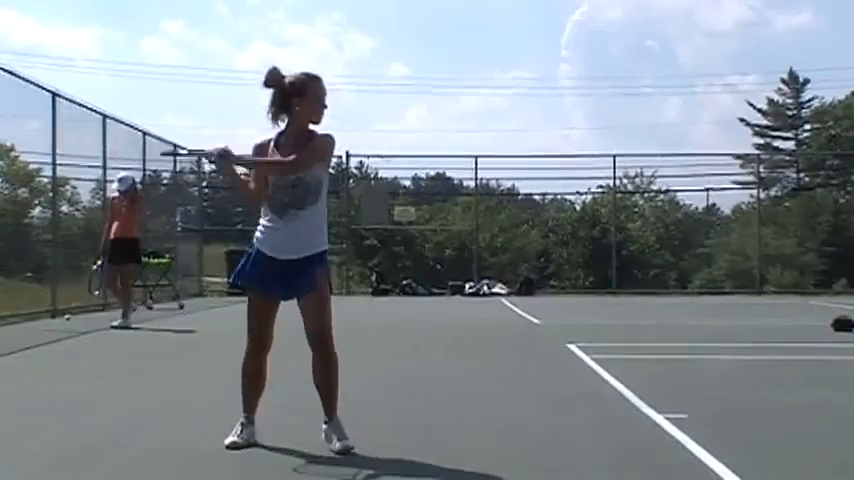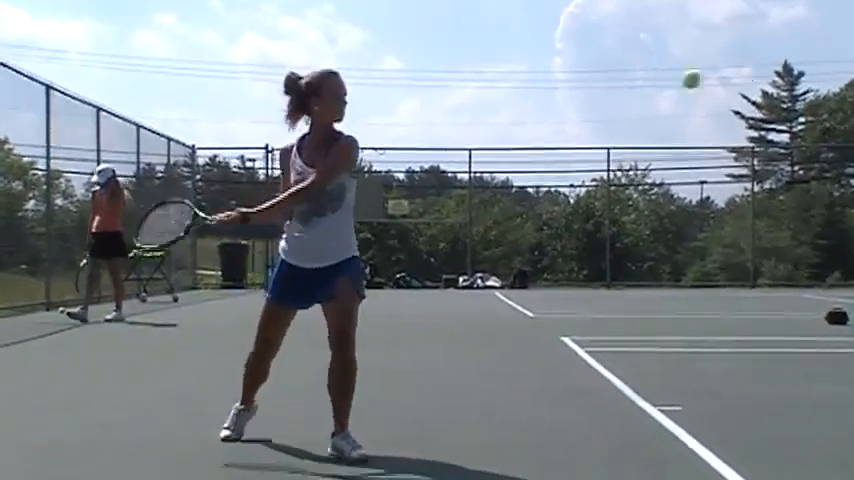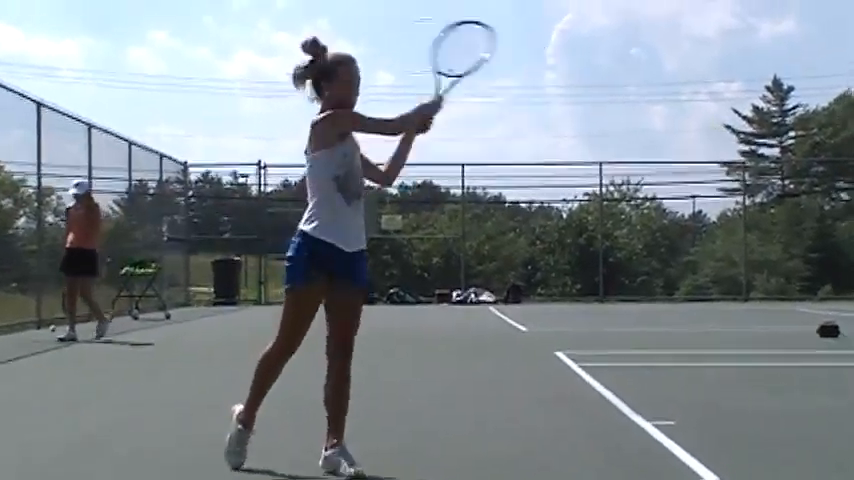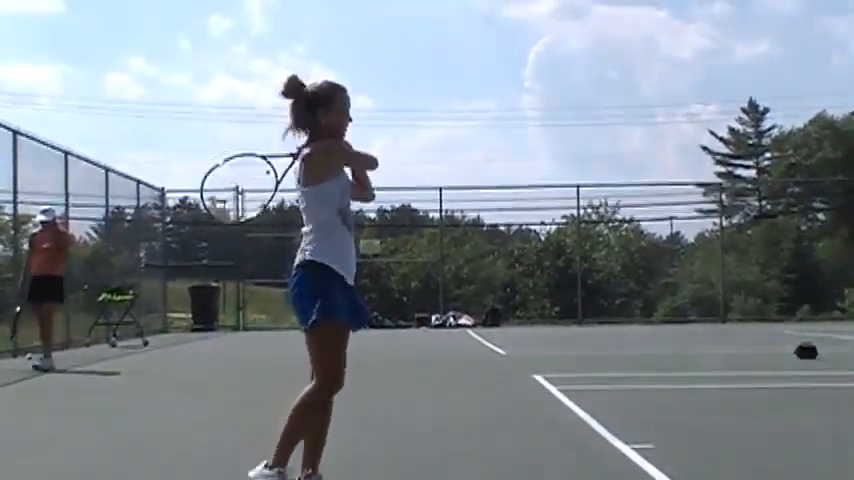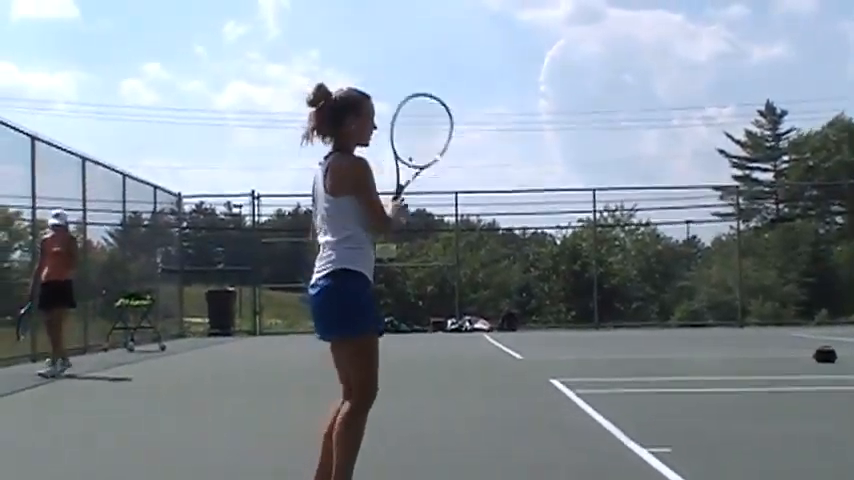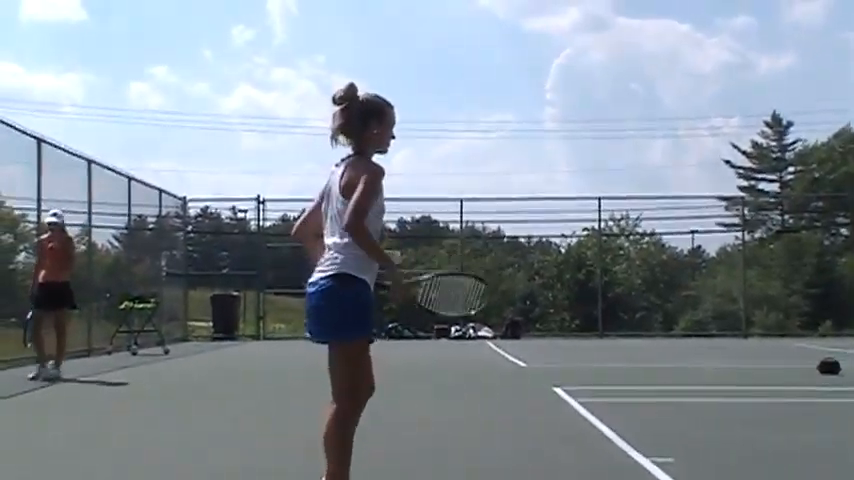
dt=0.3s
person 1, frame 1
left shoulder: (322, 144)
right shoulder: (265, 147)
left elbow: (294, 162)
right elbow: (257, 196)
left wrist: (234, 161)
right wrist: (231, 172)
left hip: (309, 256)
right hip: (268, 255)
left knee: (321, 339)
right knee: (257, 343)
left ankle: (332, 421)
right ankle: (248, 421)
person 1, frame 2
left shoulder: (348, 147)
right shoulder: (291, 151)
left elbow: (310, 189)
right elbow: (286, 208)
left wrist: (252, 214)
right wrist: (250, 215)
left hip: (339, 263)
right hip: (294, 262)
left knee: (343, 346)
right knee: (264, 347)
left ankle: (341, 431)
right ankle: (245, 407)
person 1, frame 3
left shoulder: (349, 134)
right shoulder: (328, 122)
left elbow: (384, 178)
right elbow: (391, 126)
left wrist: (413, 131)
right wrist: (422, 112)
left hip: (351, 252)
right hip: (316, 245)
left knee: (342, 352)
right knee: (288, 342)
right ankle: (245, 419)
person 1, frame 4
left shoulder: (321, 158)
right shoulder: (323, 152)
left elbow: (364, 192)
right elbow: (370, 162)
left wrist: (349, 161)
right wrist: (350, 156)
left hip: (338, 279)
right hip: (319, 275)
left knee: (325, 383)
right knee: (327, 381)
person 1, frame 5
left shoulder: (326, 169)
right shoulder: (354, 166)
right elbow: (380, 224)
left wrist: (379, 213)
right wrist: (395, 213)
left hip: (329, 284)
right hip: (345, 284)
left knee: (354, 394)
right knee: (362, 395)
person 1, frame 6
left shoulder: (339, 173)
right shoulder: (369, 171)
left elbow: (302, 231)
right elbow: (354, 224)
right wrist: (390, 267)
left hip: (327, 285)
right hip: (345, 289)
left knee: (358, 391)
right knee: (348, 398)
person 2, frame 1
left shoulder: (136, 201)
right shoulder: (114, 199)
left elbow: (129, 213)
right elbow: (109, 222)
left wrist: (127, 197)
right wrist: (104, 243)
left hip: (129, 242)
right hip: (115, 241)
left knee: (125, 282)
right knee: (110, 281)
left ankle: (125, 318)
right ankle: (127, 307)
person 2, frame 2
left shoulder: (117, 193)
right shoulder: (96, 193)
left elbow: (112, 207)
right elbow: (94, 215)
left wrist: (108, 190)
left hip: (113, 236)
right hip: (97, 236)
left knee: (115, 276)
right knee: (92, 275)
left ankle: (118, 311)
right ankle: (83, 310)
person 2, frame 3
left shoulder: (92, 209)
right shoulder: (70, 209)
left elbow: (94, 230)
right elbow: (68, 232)
right wrist: (67, 250)
left hip: (86, 252)
right hip: (71, 252)
left knee: (84, 293)
right knee: (69, 293)
left ankle: (102, 320)
right ankle: (71, 330)
person 2, frame 4
left shoulder: (60, 236)
right shoulder: (34, 236)
left elbow: (63, 258)
right elbow: (29, 260)
right wrist: (22, 282)
left hip: (53, 279)
right hip: (36, 280)
left knee: (47, 320)
right knee: (42, 322)
left ankle: (45, 358)
right ankle: (49, 359)
person 2, frame 5
left shoulder: (70, 241)
right shoulder: (45, 241)
left elbow: (73, 264)
right elbow: (40, 264)
right wrist: (32, 286)
left hip: (62, 285)
right hip: (46, 285)
left knee: (56, 327)
right knee: (51, 328)
left ankle: (53, 365)
right ankle: (64, 359)
person 2, frame 6
left shoulder: (66, 241)
right shoulder: (42, 241)
left elbow: (70, 265)
right elbow: (38, 265)
right wrist: (33, 287)
left hip: (60, 286)
right hip: (43, 286)
left knee: (60, 330)
right knee: (36, 328)
left ankle: (56, 367)
right ankle: (42, 366)
